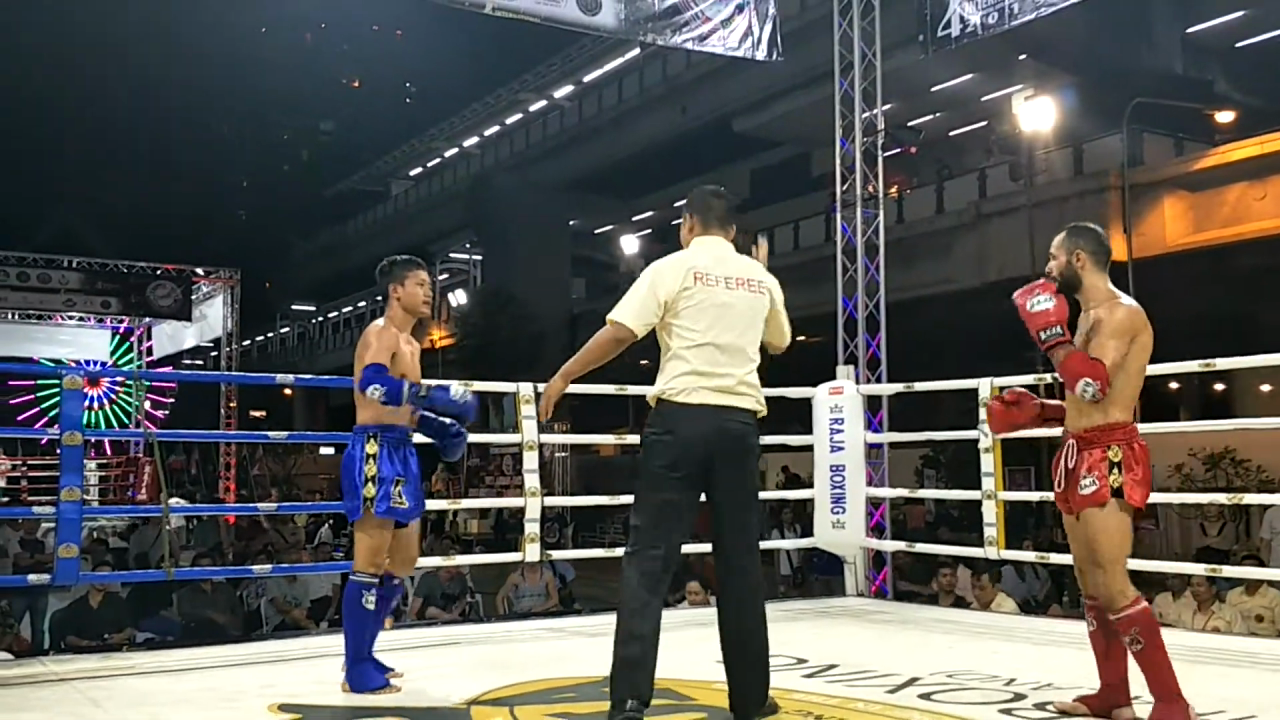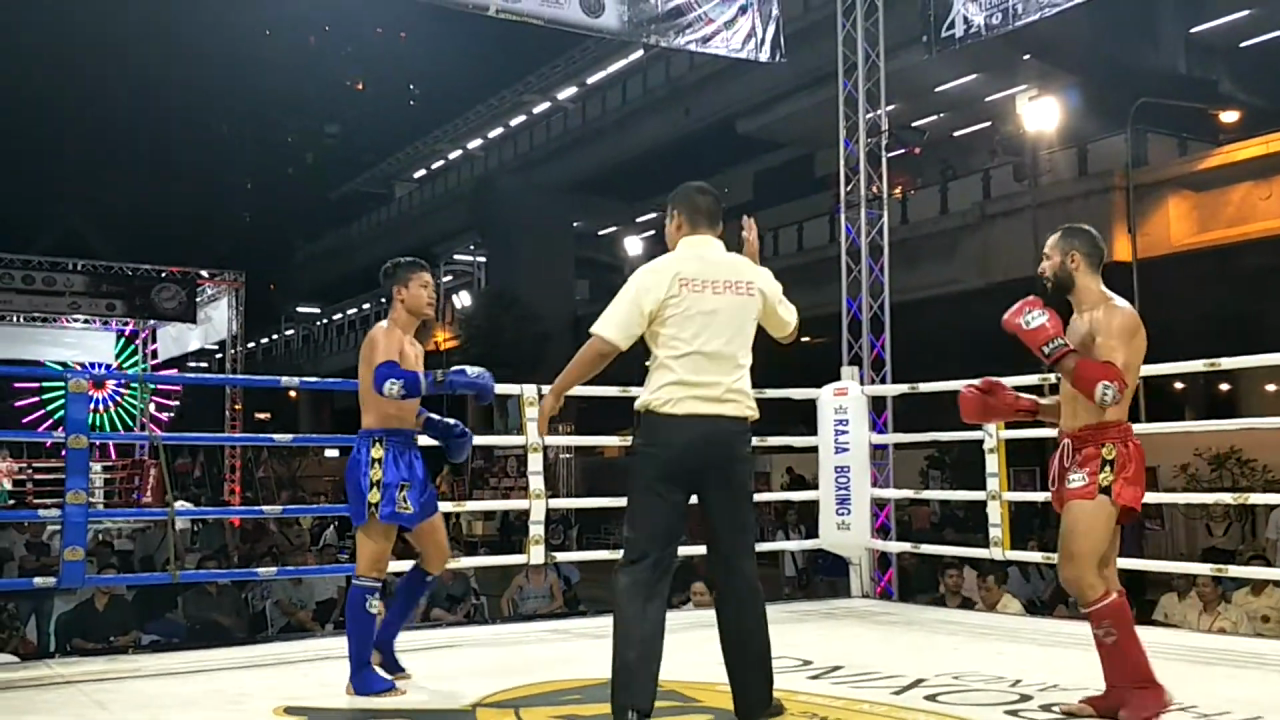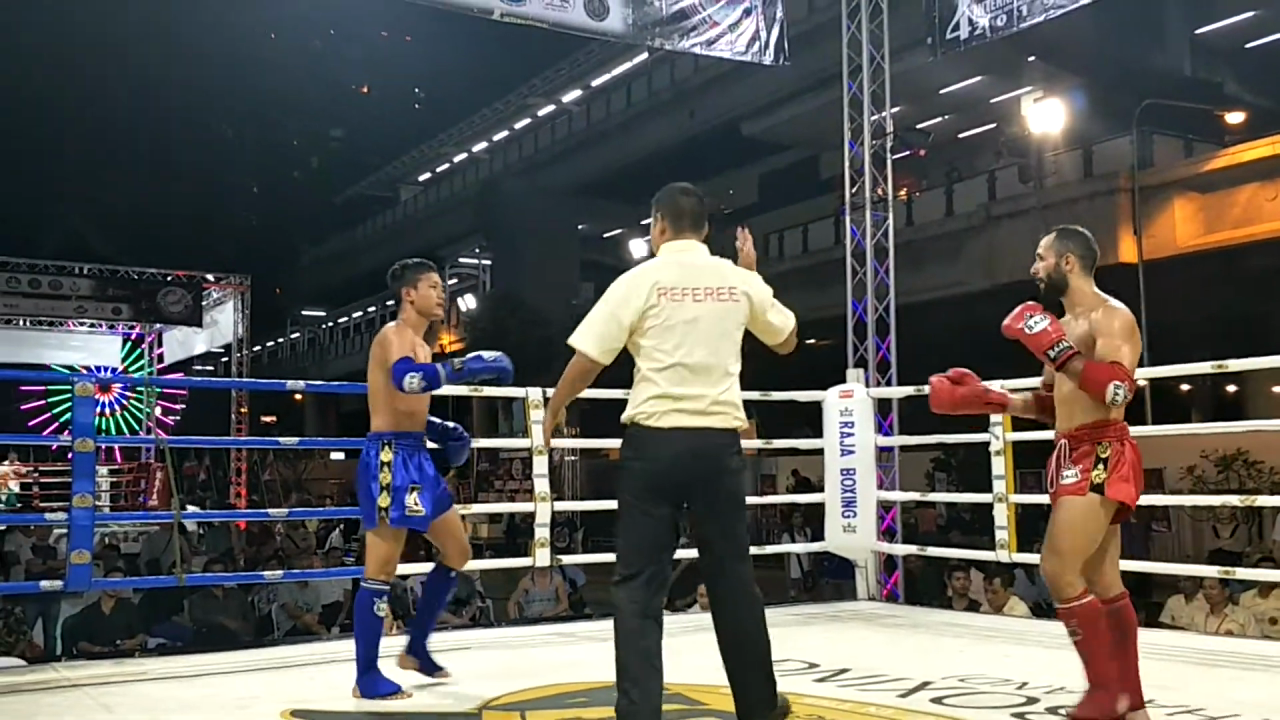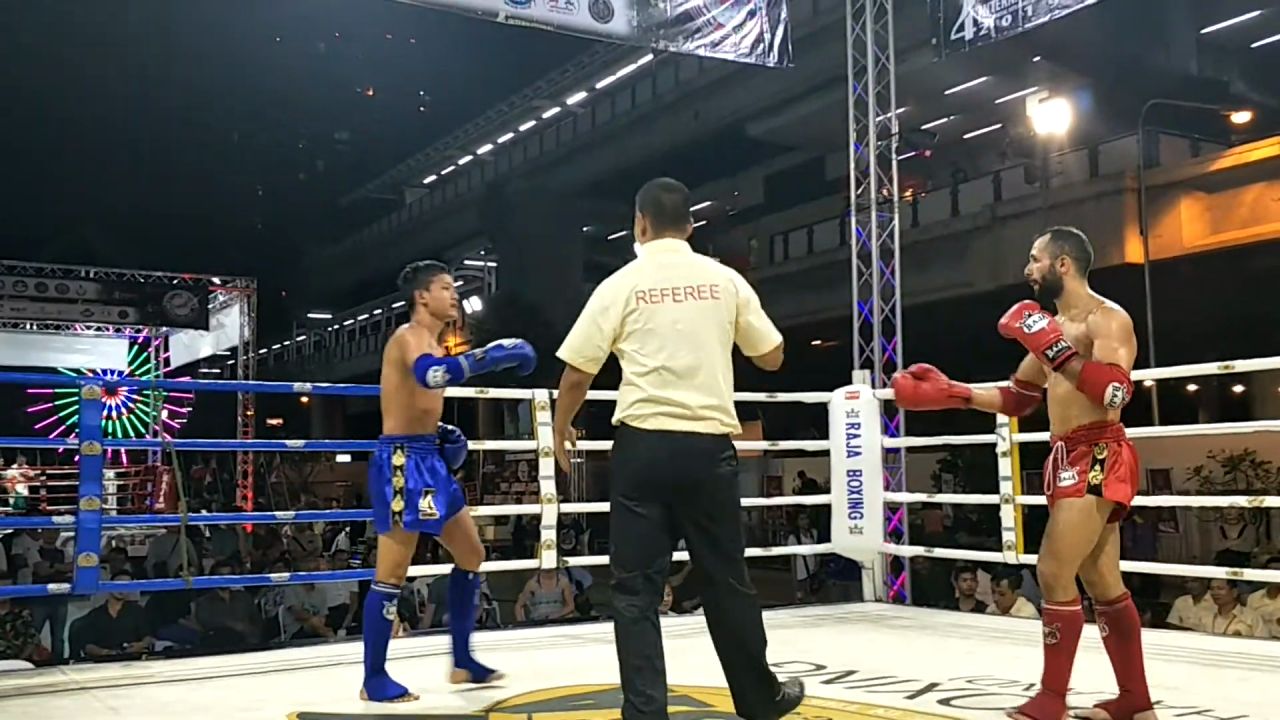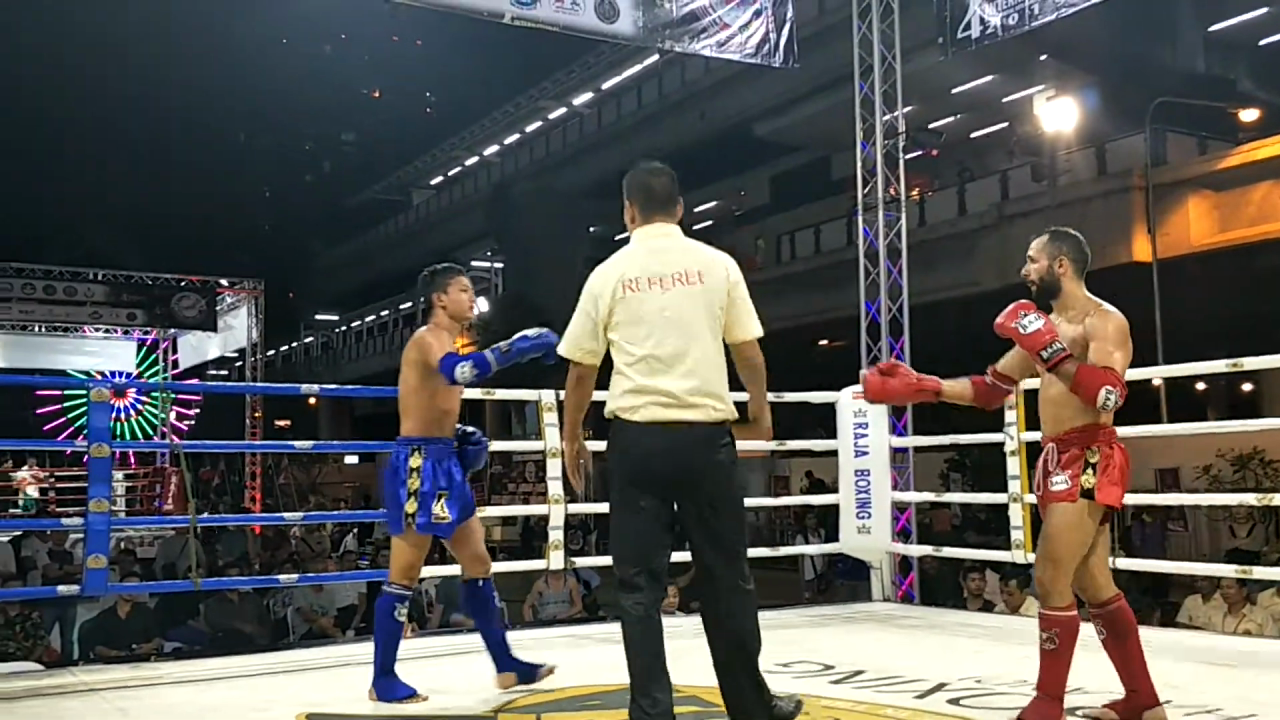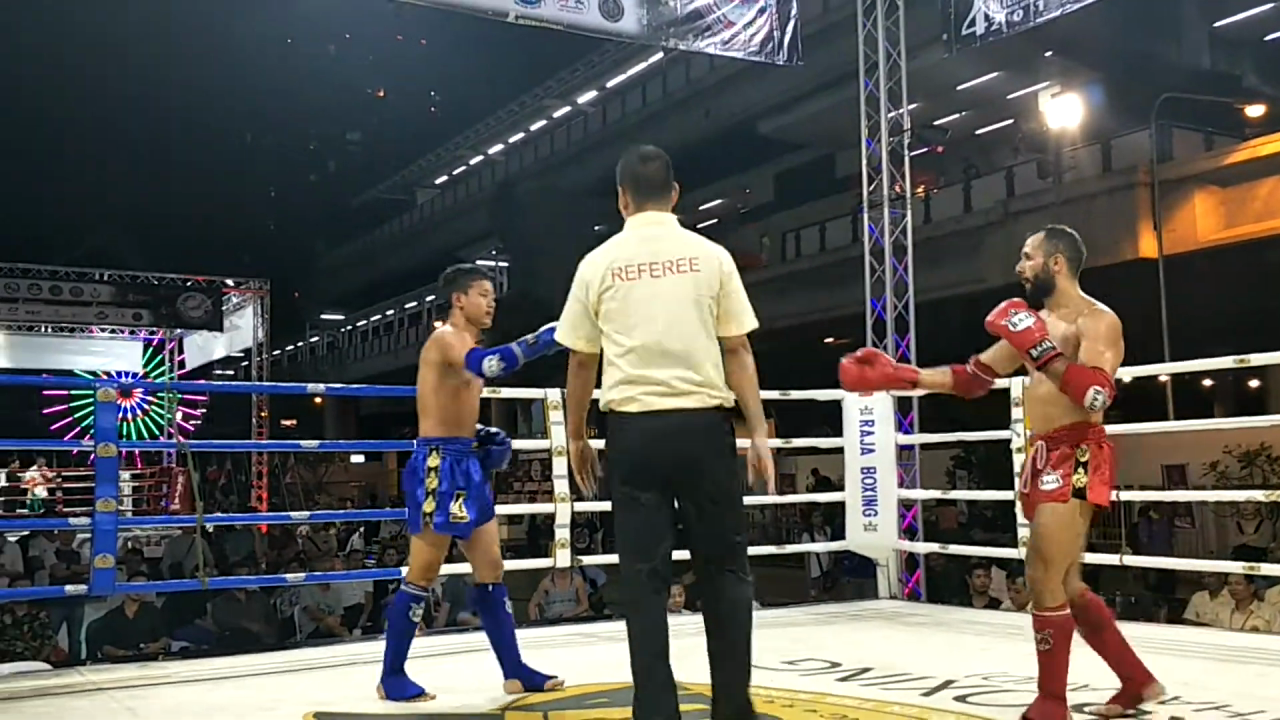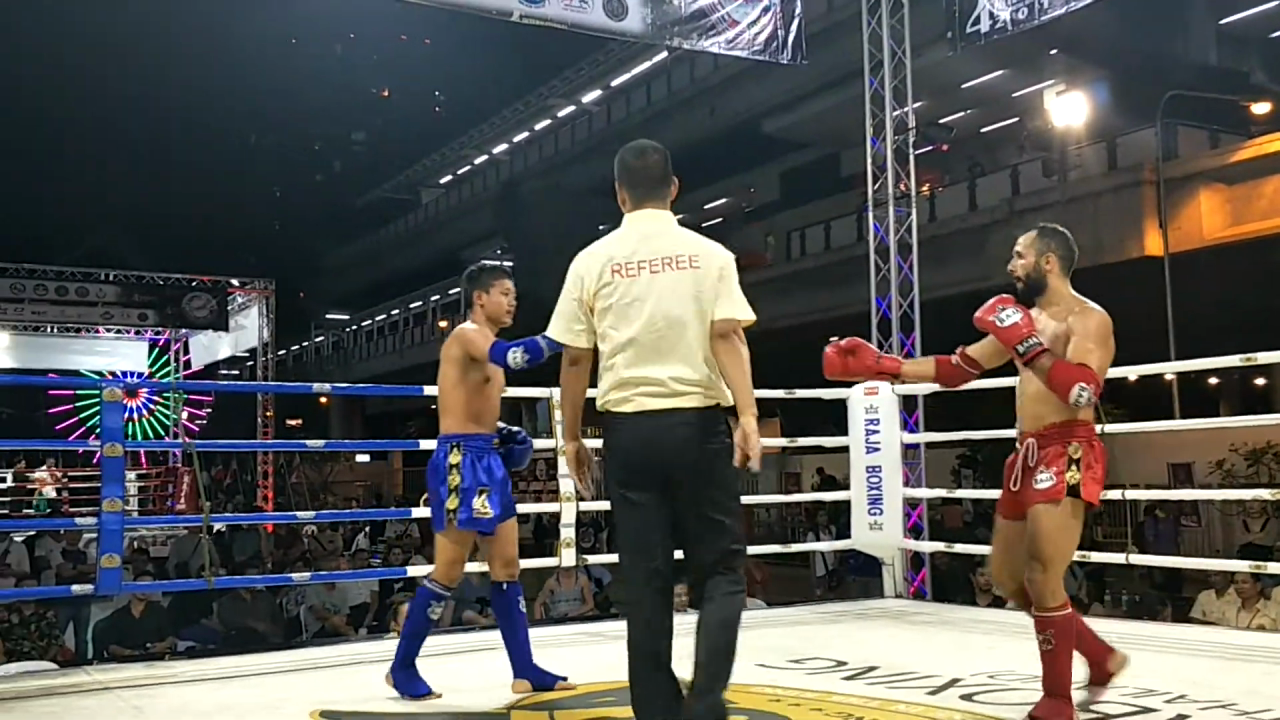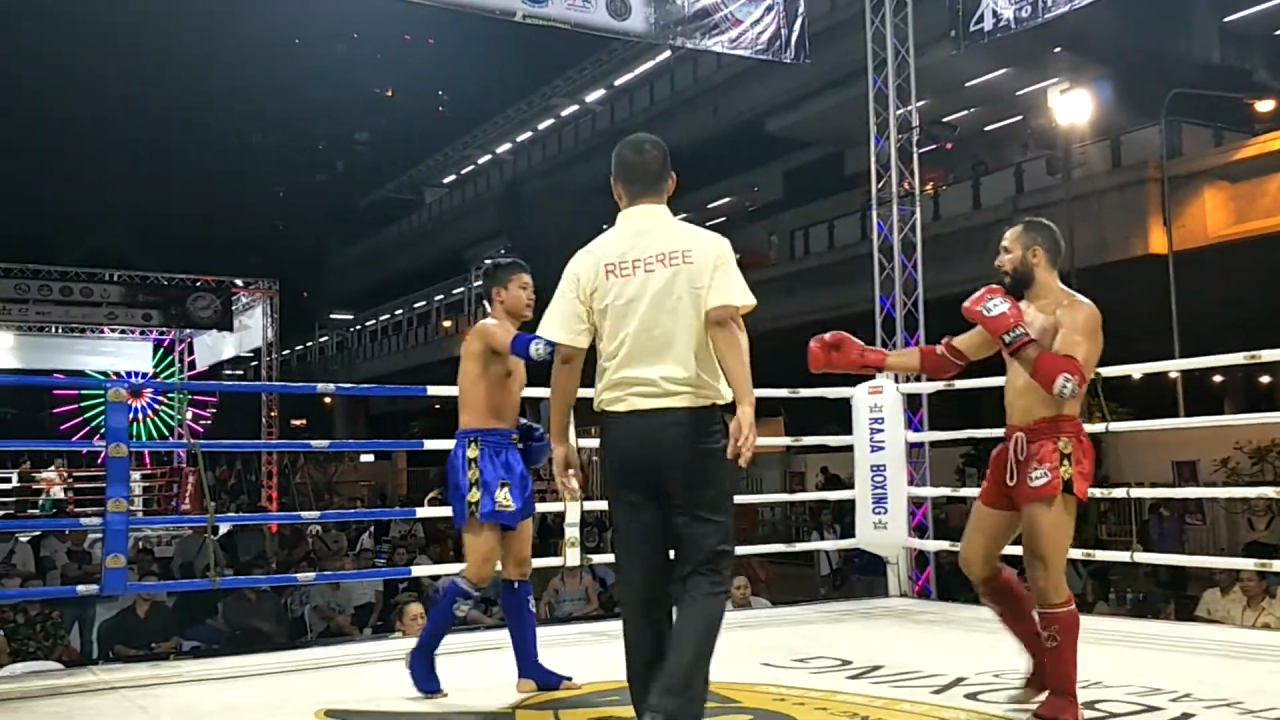
dt=0.1s
person 1, frame 1
left shoulder: (673, 267)
right shoulder: (758, 278)
left elbow: (617, 333)
right elbow: (779, 342)
left wrist: (562, 377)
left hip: (679, 418)
right hip: (738, 423)
left knee: (649, 557)
right knee: (740, 564)
person 1, frame 2
left shoulder: (661, 271)
right shoulder: (752, 276)
left elbow: (604, 344)
right elbow: (787, 328)
left wrist: (557, 391)
left hip: (668, 427)
right hip: (728, 430)
left knee: (643, 568)
right knee: (736, 568)
person 1, frame 3
left shoulder: (639, 281)
right shoulder: (738, 279)
left elbow: (585, 361)
right elbow: (784, 338)
left wrist: (553, 412)
left hip: (653, 443)
right hip: (717, 443)
left knee: (638, 583)
right knee: (733, 577)
person 1, frame 4
left shoulder: (622, 284)
right shoulder: (726, 281)
left elbow: (578, 370)
right elbow: (772, 357)
left wrist: (560, 429)
right wrist: (738, 331)
left hip: (643, 445)
right hip: (708, 446)
left knee: (635, 588)
right knee: (727, 580)
person 1, frame 5
left shoulder: (608, 274)
right shoulder: (717, 265)
left elbow: (581, 369)
right elbow: (749, 356)
left wrist: (571, 438)
right wrist: (762, 419)
left hip: (636, 438)
right hip: (704, 435)
left knee: (638, 584)
right knee: (724, 575)
person 1, frame 6
left shoulder: (599, 263)
right shoulder: (710, 255)
left elbow: (581, 360)
right elbow: (737, 351)
left wrist: (575, 438)
right wrist: (758, 431)
left hip: (634, 429)
right hip: (704, 425)
left knee: (643, 578)
right knee: (725, 570)
person 1, frame 7
left shoulder: (593, 260)
right shoulder: (709, 253)
left elbow: (575, 359)
right elbow: (728, 335)
left wrist: (571, 437)
right wrist: (748, 415)
left hip: (629, 430)
right hip: (698, 424)
left knee: (646, 581)
right knee: (718, 570)
person 1, frame 8
left shoulder: (590, 259)
right shoulder: (706, 245)
left elbow: (567, 357)
right elbow: (726, 324)
left wrist: (560, 440)
right wrist: (745, 407)
left hip: (624, 429)
right hip: (693, 424)
left knee: (641, 581)
right knee: (703, 572)
person 2, frame 1
left shoulder: (1118, 313)
right shoulder: (1084, 317)
left elbow: (1090, 387)
left wrist: (1046, 328)
right wrist: (1038, 411)
left hip: (1110, 460)
right hip: (1077, 459)
left knee: (1109, 580)
right knee: (1095, 583)
person 2, frame 2
left shoulder: (1115, 314)
right shoulder: (1078, 319)
left elbow: (1109, 390)
left wrist: (1049, 343)
right wrist: (1016, 404)
left hip: (1105, 457)
right hip: (1075, 456)
left knee: (1079, 572)
right knee: (1097, 577)
person 2, frame 3
left shoulder: (1110, 315)
right shoulder: (1063, 323)
left elbow: (1118, 389)
right elbow: (1047, 405)
left wrist: (1057, 345)
right wrist: (981, 396)
left hip: (1103, 457)
right hip: (1073, 458)
left knee: (1060, 568)
right knee: (1101, 581)
person 2, frame 4
left shoulder: (1107, 318)
right shoulder: (1055, 324)
left elbow: (1115, 391)
right elbow: (1016, 398)
left wrist: (1053, 347)
right wrist: (953, 393)
left hip: (1098, 458)
right hip: (1070, 460)
left knee: (1054, 573)
right knee: (1103, 584)
person 2, frame 5
left shoulder: (1105, 320)
right shoulder: (1044, 325)
left elbow: (1108, 395)
right elbow: (991, 388)
left wrist: (1049, 348)
right wrist: (921, 387)
left hip: (1089, 463)
right hip: (1058, 464)
left knee: (1052, 580)
right knee: (1095, 587)
person 2, frame 6
left shoulder: (1097, 320)
right shoulder: (1035, 323)
left elbow: (1096, 395)
right elbow: (971, 378)
left wrist: (1039, 347)
right wrist: (902, 376)
left hip: (1077, 461)
right hip: (1045, 462)
left knee: (1044, 580)
right knee: (1066, 585)
person 2, frame 7
left shoulder: (1089, 318)
right shoulder: (1025, 318)
left elbow: (1081, 392)
right elbow: (956, 368)
left wrist: (1026, 341)
right wrist: (882, 365)
left hip: (1066, 457)
right hip: (1028, 456)
left knee: (1042, 579)
right knee: (1008, 576)
right ankle: (1100, 655)
person 2, frame 8
left shoulder: (1077, 311)
right shoulder: (1013, 313)
left elbow: (1067, 385)
right elbow: (942, 359)
left wrist: (1012, 333)
right wrist: (868, 359)
left hip: (1055, 452)
right hip: (1015, 451)
left knee: (1045, 576)
right knee: (975, 561)
right ankle: (1046, 658)
person 3, frame 1
left shoulder: (410, 344)
right shoulder: (380, 333)
right elbow: (373, 385)
left wrist: (434, 423)
right wrist: (434, 394)
left hip: (400, 454)
right hip: (374, 453)
left knee: (400, 566)
right knee: (370, 564)
left ankle: (363, 652)
right ankle: (357, 667)
person 3, frame 2
left shoulder: (413, 345)
right shoulder: (384, 335)
right elbow: (387, 383)
left wrist: (438, 426)
right wrist: (449, 379)
left hip: (406, 456)
right hip: (379, 456)
left knee: (436, 557)
right knee: (373, 569)
left ankle: (381, 647)
right ankle: (360, 672)
person 3, frame 3
left shoulder: (419, 344)
right shoulder: (394, 335)
right elbow: (406, 379)
left wrist: (440, 429)
right wrist: (467, 365)
left hip: (418, 459)
right hip: (389, 459)
left knee: (458, 553)
right knee: (380, 570)
left ankle: (416, 648)
right ankle: (366, 673)
person 3, frame 4
left shoulder: (432, 346)
right shoulder: (409, 337)
right elbow: (430, 375)
left wrist: (446, 434)
right wrist: (488, 355)
left hip: (430, 461)
right hip: (402, 461)
left knee: (471, 556)
right knee: (391, 574)
left ankle: (463, 660)
right ankle: (374, 677)
person 3, frame 5
left shoulder: (448, 347)
right shoulder: (427, 337)
right elbow: (459, 371)
left wrist: (465, 438)
right wrist: (519, 346)
left hip: (447, 464)
right hip: (419, 464)
left knee: (479, 568)
right knee: (404, 575)
left ankle: (506, 665)
right ankle: (383, 678)
person 3, frame 6
left shoulder: (467, 348)
right shoulder: (446, 339)
right elbow: (487, 365)
left wrist: (485, 436)
right wrist: (539, 341)
left hip: (468, 465)
right hip: (439, 464)
left knee: (490, 573)
right knee: (422, 576)
left ankle: (515, 672)
right ankle: (391, 675)
person 3, frame 7
left shoulder: (492, 350)
right shoulder: (467, 336)
right elbow: (512, 357)
left wrist: (510, 435)
left hip: (490, 461)
right hip: (460, 461)
left knee: (507, 570)
right knee: (448, 573)
left ankle: (524, 670)
right ankle: (403, 666)
person 3, frame 8
left shoulder: (510, 349)
right shoulder: (488, 331)
right elbow: (533, 348)
left wrist: (528, 432)
left hip: (509, 457)
right hip: (480, 456)
left knee: (519, 569)
right knee: (479, 571)
left ankle: (530, 670)
right ankle: (423, 654)
